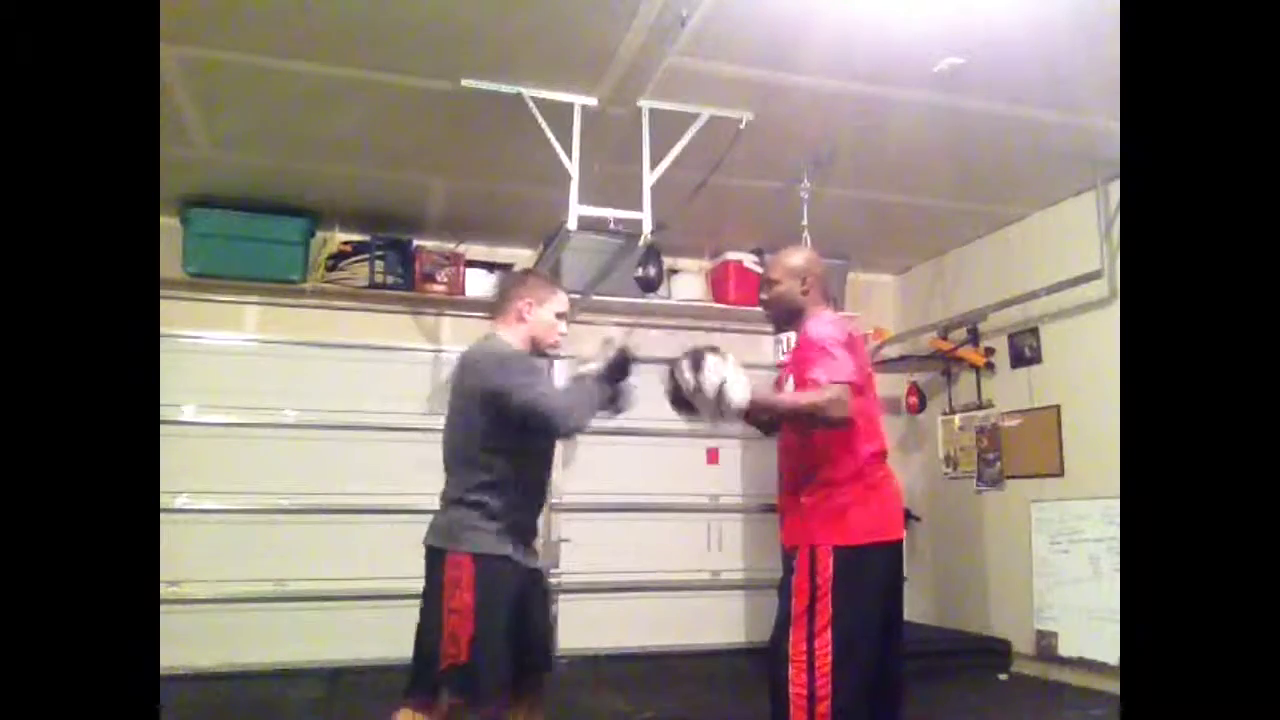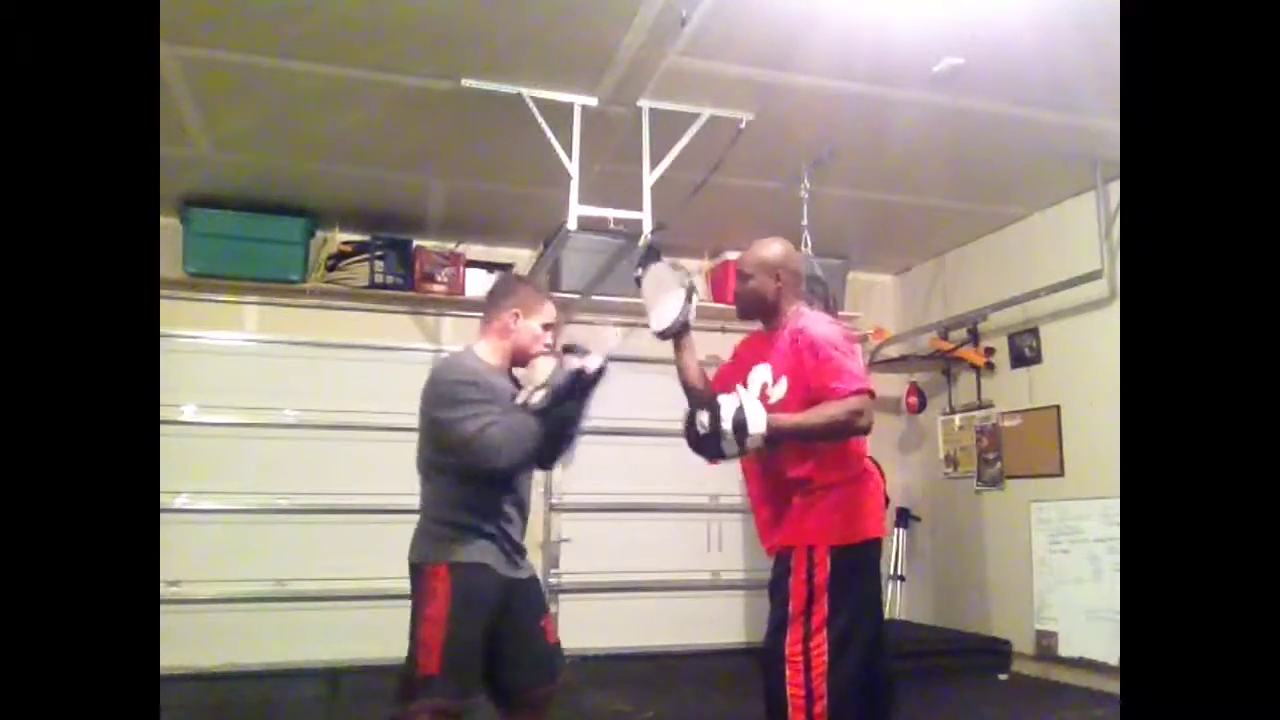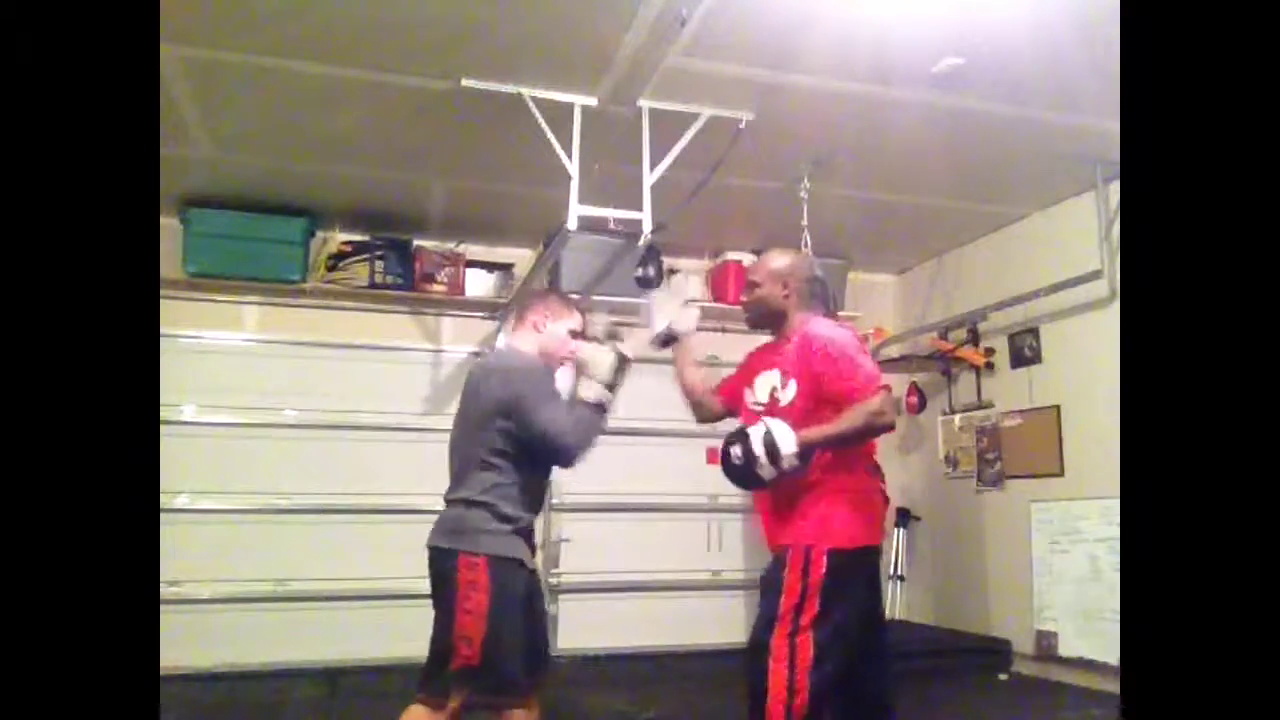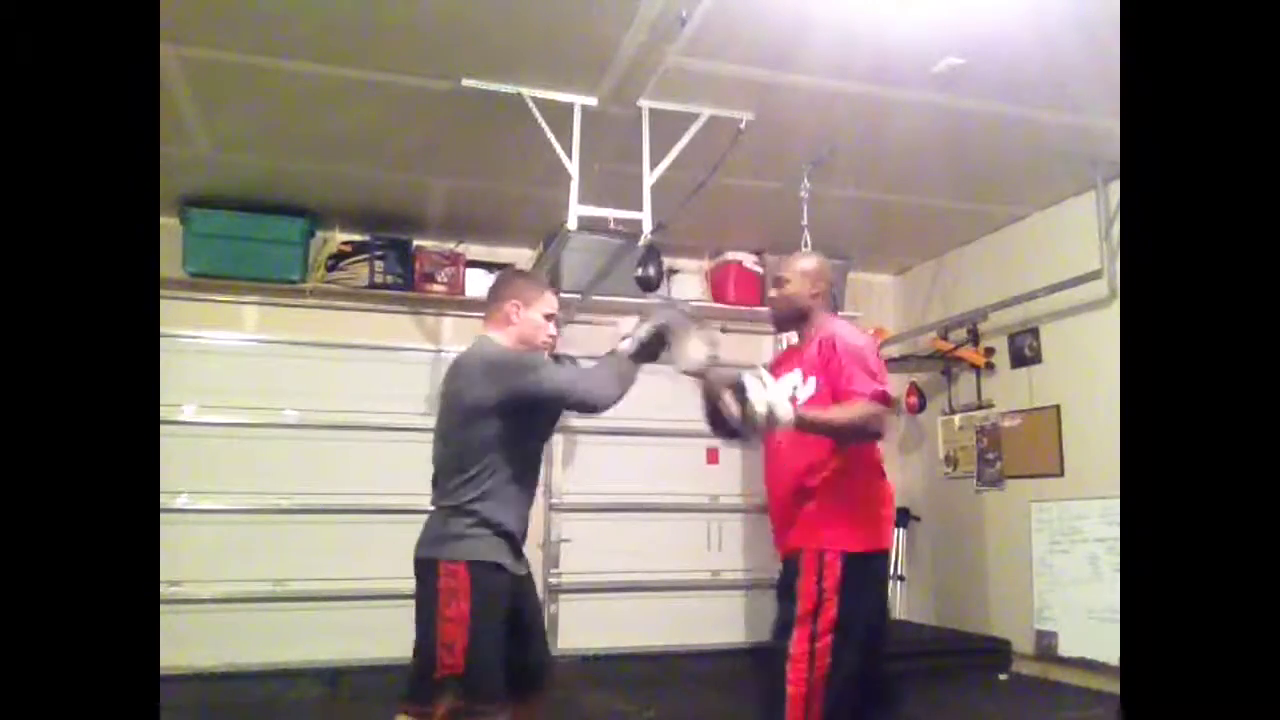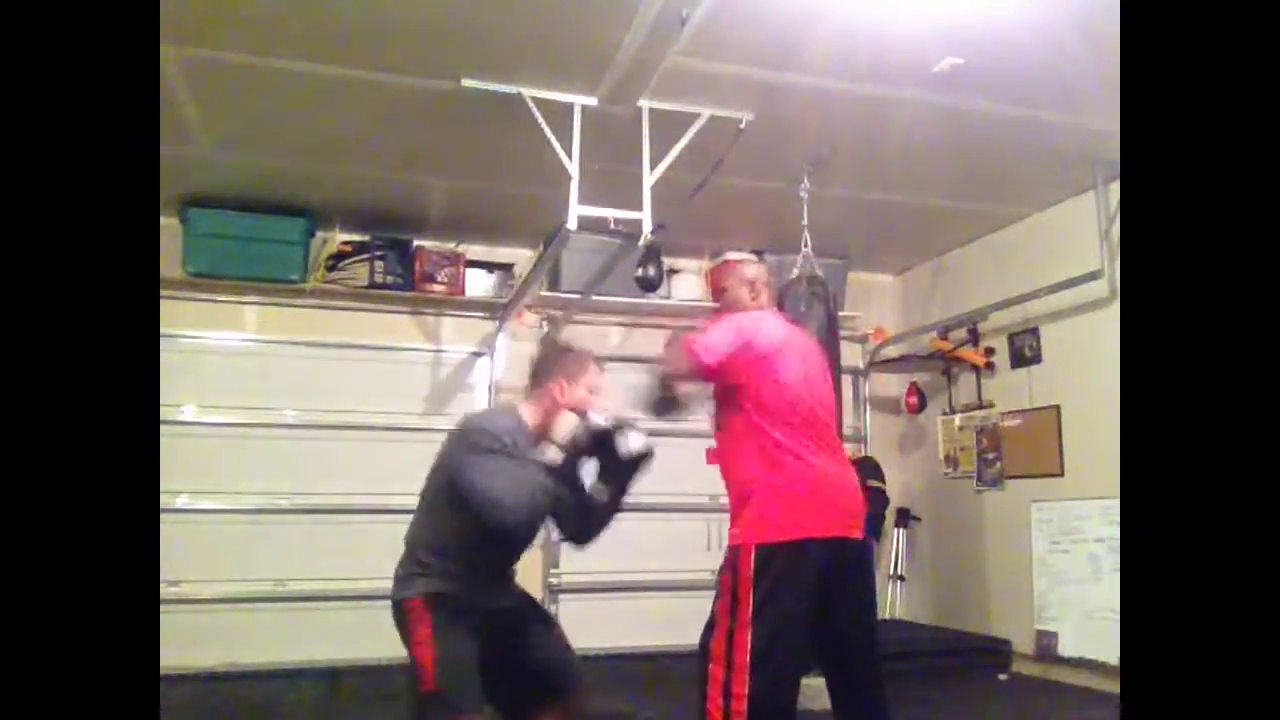
dt=1s
person 1, frame 1
left shoulder: (823, 333)
right shoulder: (809, 343)
left elbow: (835, 406)
right elbow: (786, 418)
left wrist: (743, 396)
right wrist: (743, 397)
left hip: (840, 526)
right hip: (862, 525)
left knee: (808, 663)
right knee: (869, 665)
person 1, frame 2
left shoulder: (817, 333)
right shoulder: (754, 347)
left elbow: (857, 413)
right elbow: (707, 401)
left wrist: (765, 425)
right wrist: (680, 335)
left hip: (827, 523)
right hip: (809, 527)
left knee: (800, 661)
right knee: (850, 661)
person 1, frame 3
left shoulder: (827, 340)
right shoulder: (763, 359)
left elbow: (881, 411)
right elbow: (709, 407)
left wrist: (798, 441)
right wrist: (680, 344)
left hip: (832, 525)
right hip: (812, 529)
left knee: (784, 660)
right knee: (853, 664)
person 1, frame 4
left shoulder: (844, 341)
right shoulder: (787, 360)
left elbow: (872, 419)
right elbow: (733, 418)
left wrist: (789, 414)
right wrist: (710, 377)
left hip: (840, 527)
right hip: (815, 532)
left knee: (805, 662)
right knee: (851, 665)
person 1, frame 5
left shoulder: (740, 331)
right shoulder: (801, 342)
left elbow: (676, 367)
left hip: (781, 521)
right hip: (841, 513)
left knee: (741, 666)
right knee: (854, 665)
person 2, frame 1
left shoulder: (507, 366)
right shoulder: (499, 361)
left elbow: (543, 420)
right elbow: (561, 414)
left wrist: (601, 381)
right wrist: (603, 374)
left hip: (512, 550)
right hip: (472, 548)
left knee: (527, 679)
person 2, frame 2
left shoulder: (509, 383)
right shoulder: (457, 377)
left elbow: (545, 456)
right elbow: (494, 450)
left wrist: (569, 398)
right wrist: (544, 397)
left hip: (509, 562)
right hip: (458, 559)
person 2, frame 3
left shoulder: (493, 371)
right shoulder: (521, 370)
right elbow: (566, 445)
left wrist: (596, 368)
right wrist: (596, 385)
left hip: (499, 547)
right hip: (476, 547)
left knee: (522, 679)
person 2, frame 4
left shoulder: (503, 369)
right shoulder: (495, 364)
right elbow: (592, 392)
right wrist: (635, 346)
left hip: (500, 555)
right hip: (463, 555)
person 2, frame 5
left shoulder: (546, 446)
right shoulder: (485, 432)
left elbow: (581, 528)
right elbow: (508, 509)
left wrist: (617, 476)
right wrist: (556, 452)
left hip: (493, 591)
right hip: (434, 593)
